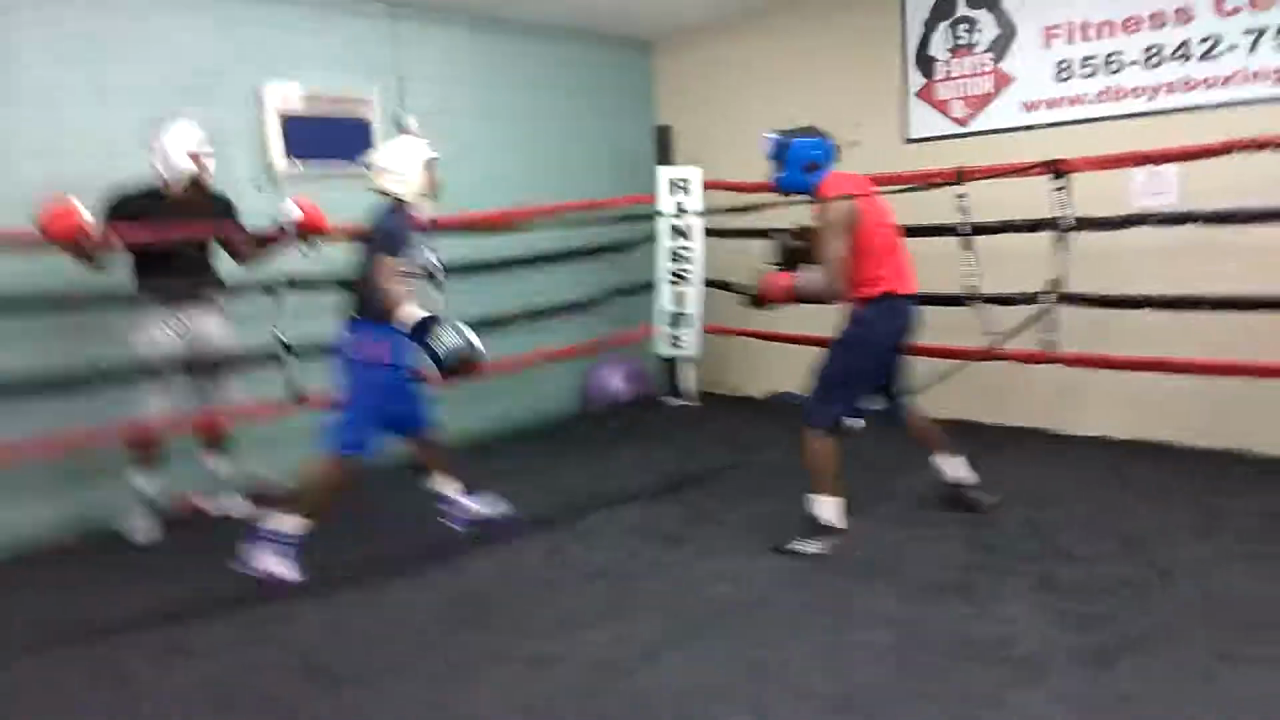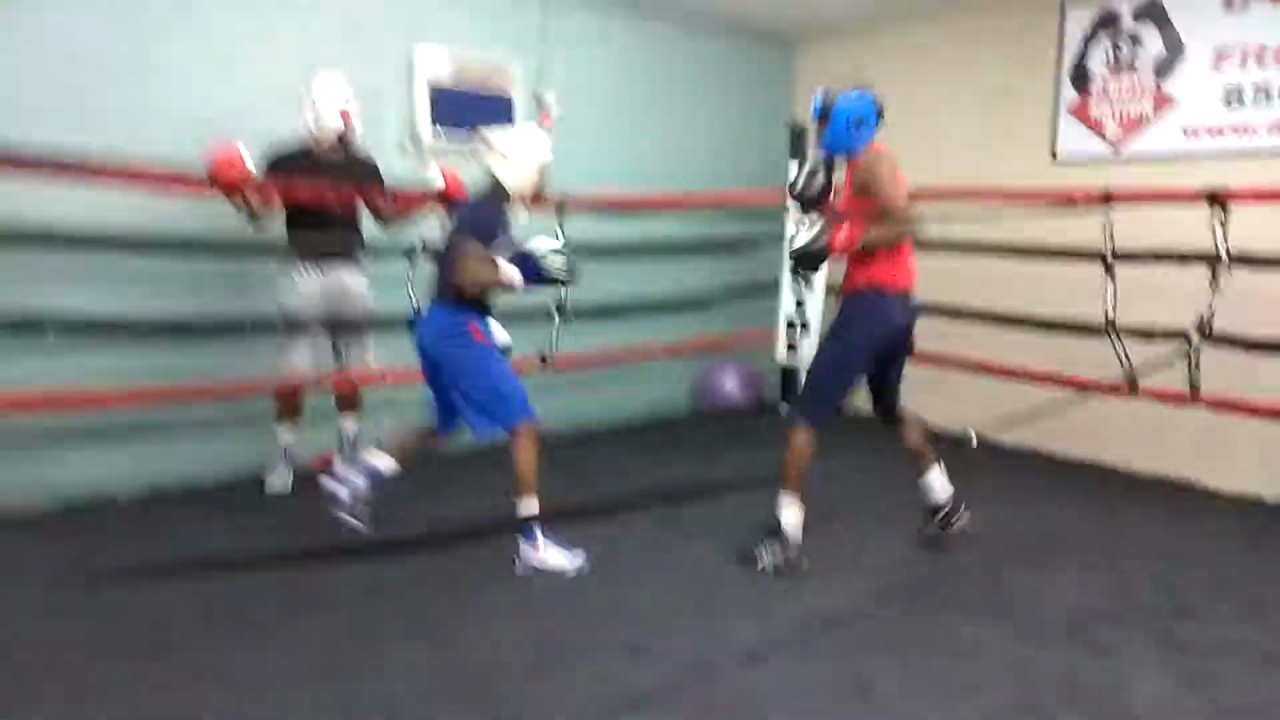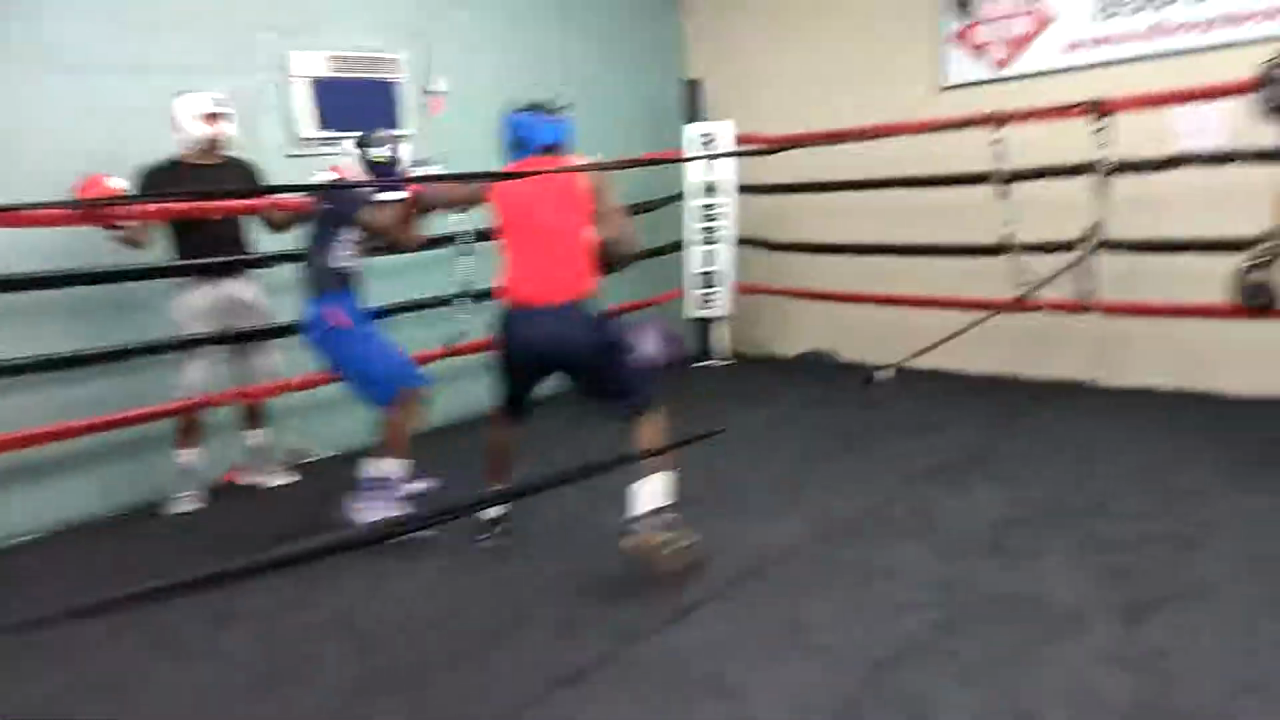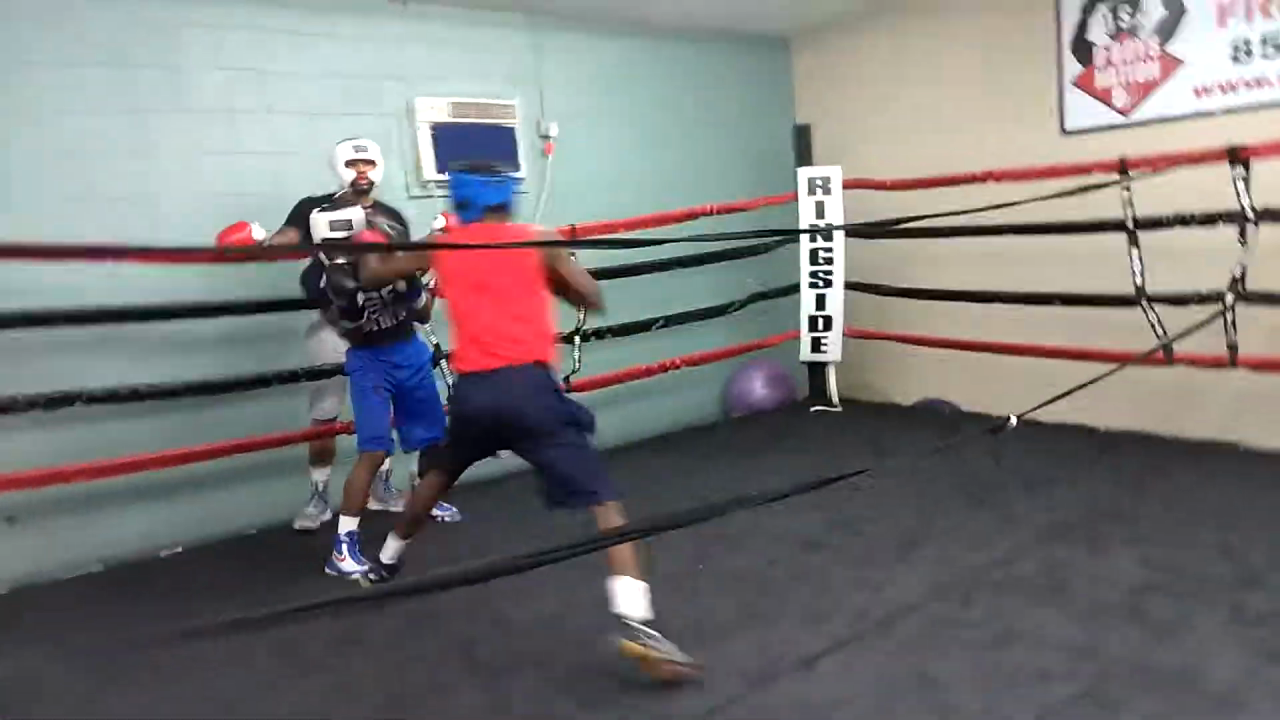
dt=0.7s
person 1, frame 1
left shoulder: (834, 204)
right shoulder: (854, 185)
left elbow: (834, 287)
left wrist: (782, 286)
right wrist: (811, 247)
left hip: (880, 309)
right hip: (894, 303)
left knee: (819, 417)
right knee: (890, 404)
left ankle: (825, 527)
right ankle: (964, 483)
person 1, frame 2
left shoulder: (870, 162)
right shoulder: (864, 167)
left elbow: (904, 224)
left wrist: (839, 240)
right wrist: (824, 202)
left hip: (872, 304)
right hip: (893, 306)
left knee: (805, 414)
right knee: (890, 406)
left ankle: (788, 536)
right ankle: (943, 502)
person 1, frame 3
left shoulder: (500, 179)
right shoulder: (586, 176)
right elbow: (626, 242)
left hip: (521, 323)
right hip: (573, 319)
left knee: (509, 413)
right knee: (646, 408)
left ankle: (493, 511)
right ankle: (651, 518)
person 1, frame 4
left shoulder: (440, 246)
right shoulder: (540, 241)
left elbow: (371, 274)
right elbow: (591, 298)
left hip: (472, 392)
right hip: (529, 388)
left knee: (440, 474)
right knee: (603, 505)
left ankle: (385, 566)
right ankle: (635, 623)
person 2, frame 1
left shoulder: (399, 221)
right shoulder: (392, 223)
right elbow: (386, 292)
right wrist: (431, 328)
left hip: (388, 345)
right hip: (375, 347)
left knee: (420, 428)
right knee: (348, 451)
left ankle: (455, 500)
right ankle: (271, 541)
person 2, frame 2
left shoulder: (484, 205)
right shoulder: (487, 210)
right elbow: (470, 278)
right wrist: (527, 270)
left hip: (441, 326)
right hip: (458, 329)
left knee: (446, 423)
right knee: (524, 426)
left ankle: (358, 477)
right ankle: (533, 540)
person 2, frame 3
left shoulder: (355, 202)
right shoulder: (339, 198)
left elbow: (404, 239)
right elbow: (388, 230)
left wrist: (414, 200)
right wrist: (392, 187)
left hip: (346, 311)
right hip: (335, 315)
left knee: (398, 394)
right knee: (407, 388)
left ankle: (384, 478)
right ankle: (377, 496)
person 2, frame 4
right shoulder: (320, 279)
left elbow: (423, 315)
right elbow: (351, 333)
left wrist: (411, 289)
right wrist: (347, 302)
left hip: (411, 350)
right hip: (369, 359)
left knee: (434, 441)
right knee: (374, 450)
right ankle: (343, 547)
person 3, frame 1
left shoulder: (216, 204)
right shoulder: (132, 205)
left elbow: (244, 252)
right elbow: (100, 254)
left hip: (205, 312)
right hip: (157, 316)
left knee: (214, 408)
right knee: (150, 417)
left ankle: (219, 488)
right ankle: (144, 504)
person 3, frame 2
left shoulder: (363, 166)
right shoulder: (288, 164)
left elbow: (387, 215)
right elbow: (262, 212)
right wrist: (242, 195)
left hip: (350, 274)
right hip: (307, 272)
left knee: (352, 370)
right knee: (295, 373)
left ankle: (350, 447)
right ankle: (284, 457)
person 3, frame 3
left shoulder: (241, 170)
right shoulder: (161, 177)
left elbow: (275, 220)
right elbow: (139, 234)
right wrist: (115, 222)
left hip: (243, 283)
right hip: (197, 290)
left knee: (255, 381)
right knee: (194, 390)
left ankle: (259, 461)
right ankle: (190, 480)
person 3, frame 4
left shoulder: (390, 216)
right shoulder: (313, 209)
right elbow: (282, 243)
right wrist: (260, 244)
right hip: (333, 320)
right knee: (324, 414)
left ankle: (382, 487)
right ankle: (318, 496)
